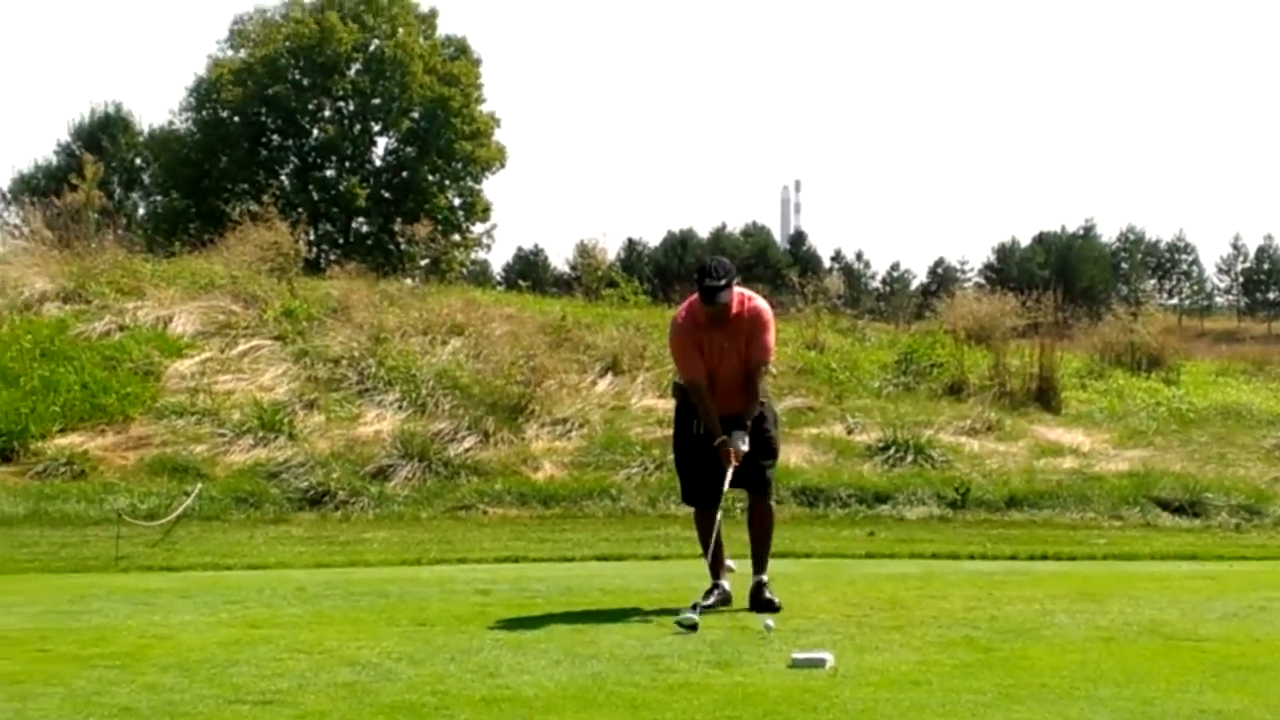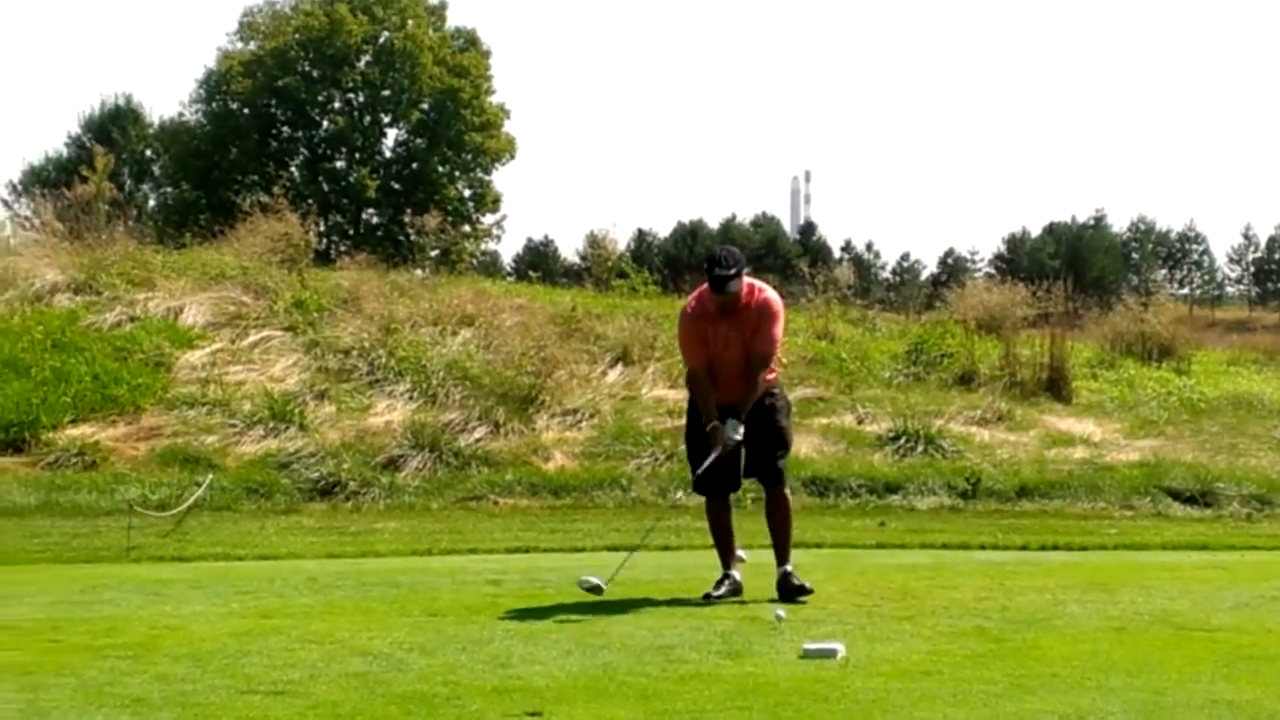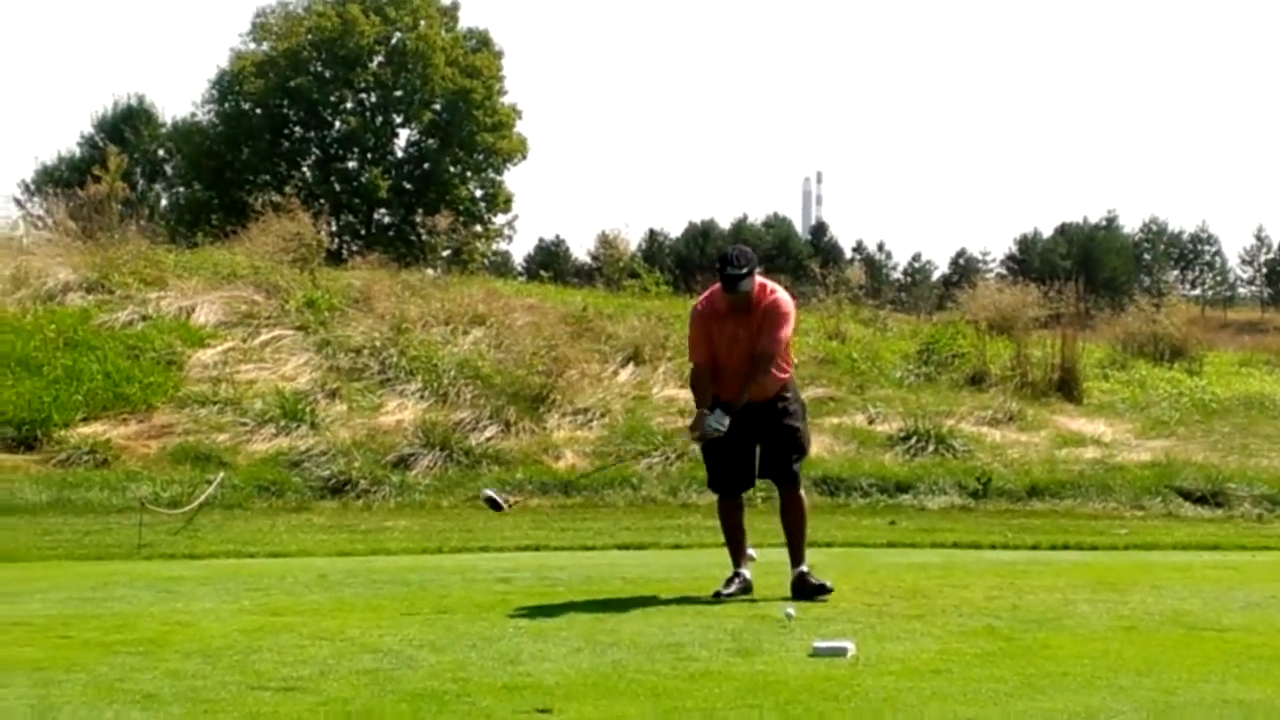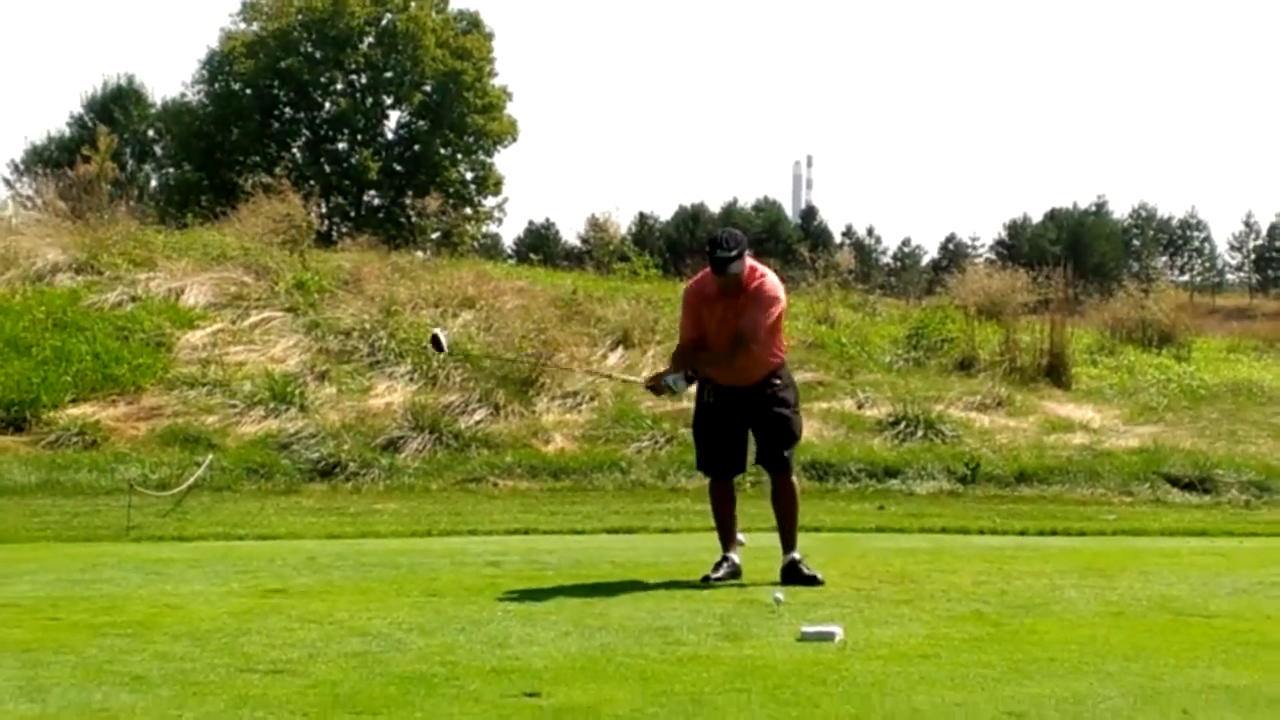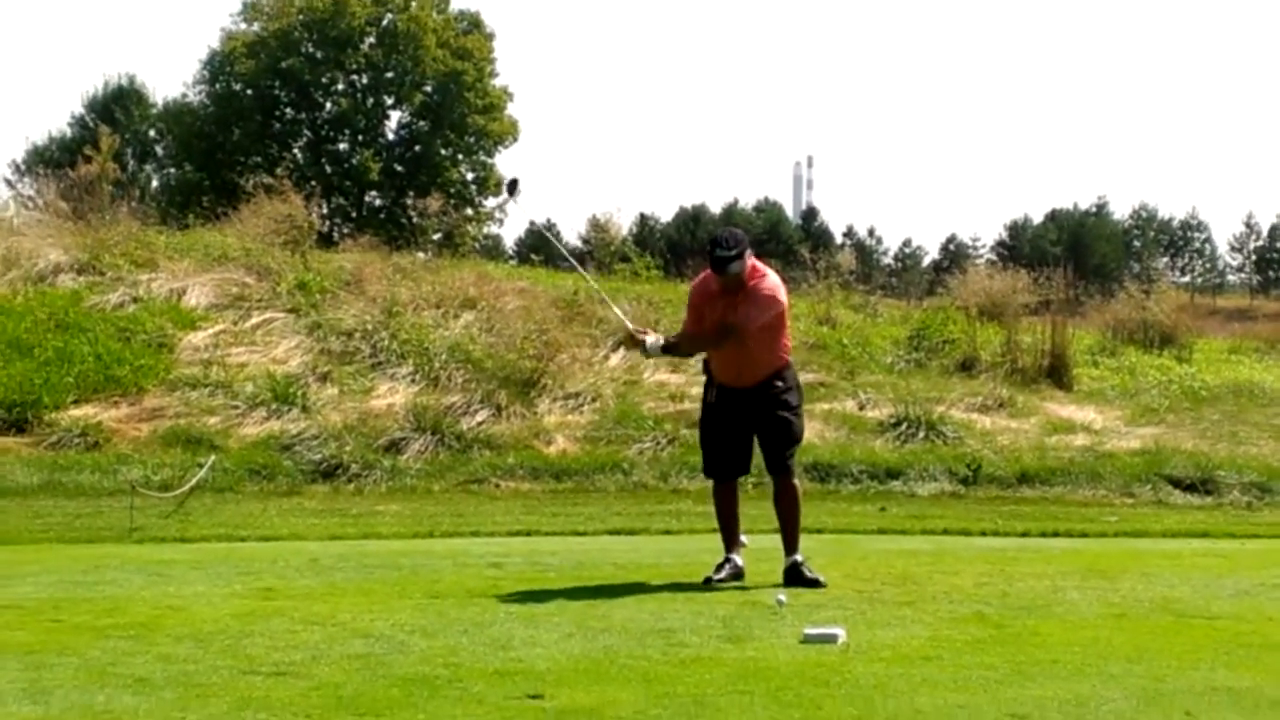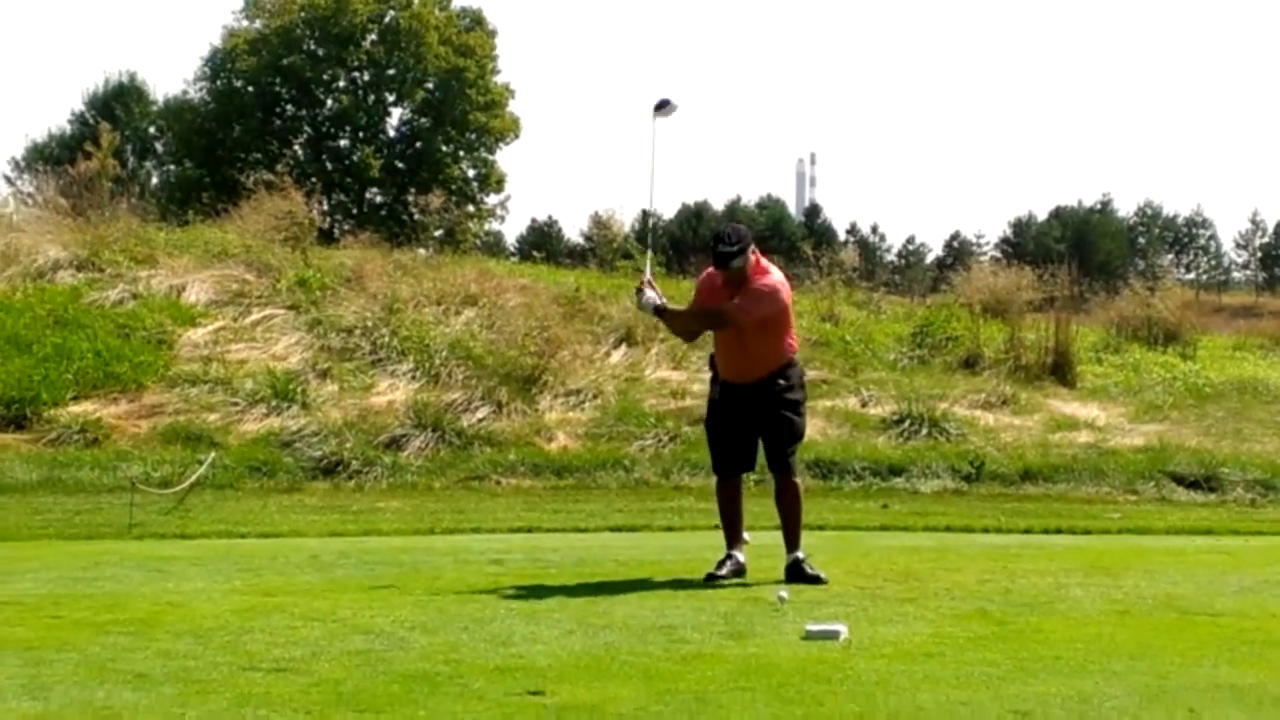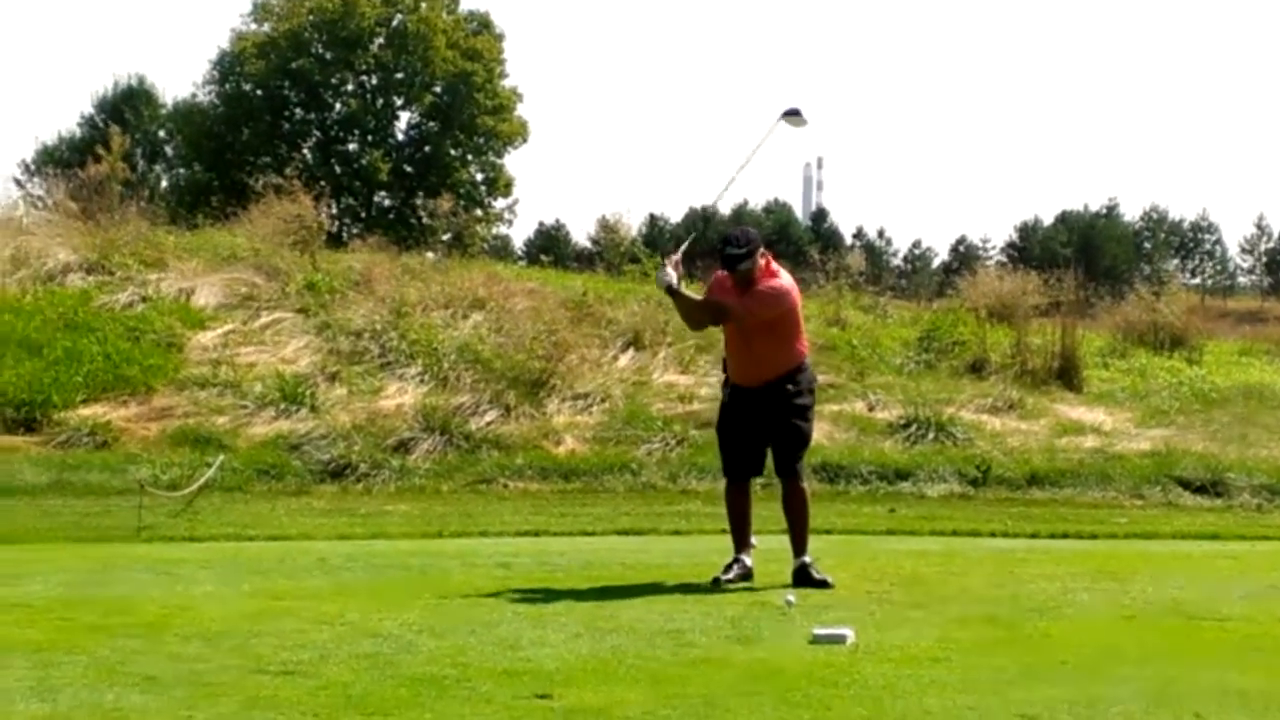
dt=0.1s
person 1, frame 1
left shoulder: (757, 311)
right shoulder: (683, 323)
left elbow: (755, 374)
right elbow: (697, 388)
left wrist: (742, 429)
right wrist: (719, 439)
left hip: (749, 410)
right hip: (700, 414)
left knee: (761, 492)
right knee: (704, 501)
left ankle: (760, 582)
right ankle: (718, 584)
person 1, frame 2
left shoulder: (767, 302)
right shoulder: (692, 312)
left elbow: (758, 366)
right elbow: (698, 374)
left wrist: (739, 418)
right wrist: (711, 422)
left hip: (761, 399)
right hip: (712, 404)
left knee: (775, 481)
right knee: (715, 490)
left ankle: (785, 571)
right ankle: (729, 574)
person 1, frame 3
left shoulder: (778, 302)
right shoulder: (703, 310)
left elbow: (761, 364)
right elbow: (701, 370)
left wrist: (728, 414)
right wrist: (705, 412)
left hip: (776, 398)
right hip: (721, 404)
left knee: (790, 483)
right knee: (729, 490)
left ankle: (800, 572)
right ankle: (740, 572)
person 1, frame 4
left shoulder: (767, 288)
right shoulder: (696, 290)
left elbow: (740, 345)
right elbow: (691, 344)
left wrist: (686, 375)
right wrist: (673, 374)
left hip: (767, 384)
right hip: (719, 388)
left knee: (781, 468)
right knee: (720, 473)
left ankle: (791, 559)
right ankle: (730, 556)
person 1, frame 5
left shoulder: (767, 288)
right shoulder: (702, 288)
left elbow: (723, 337)
right elbow: (690, 337)
left wrist: (662, 345)
right wrist: (659, 341)
left hip: (772, 385)
right hip: (723, 388)
left knee: (783, 471)
right knee: (723, 475)
left ankle: (794, 561)
right ankle: (732, 558)
person 1, frame 6
left shoulder: (770, 286)
right shoulder: (709, 281)
left elbow: (714, 321)
right elbow: (689, 331)
left wrist: (658, 306)
right wrist: (659, 303)
left hip: (776, 383)
right hip: (729, 384)
left knee: (784, 468)
right knee: (727, 471)
left ankle: (795, 558)
right ankle: (734, 554)
person 1, frame 7
left shoulder: (779, 289)
right shoulder: (722, 281)
left elbow: (714, 314)
right elbow: (697, 321)
left wrist: (672, 287)
right wrist: (675, 285)
left hip: (787, 387)
right hip: (740, 388)
left knee: (791, 473)
right knee: (737, 475)
left ankle: (802, 563)
right ankle: (742, 559)
